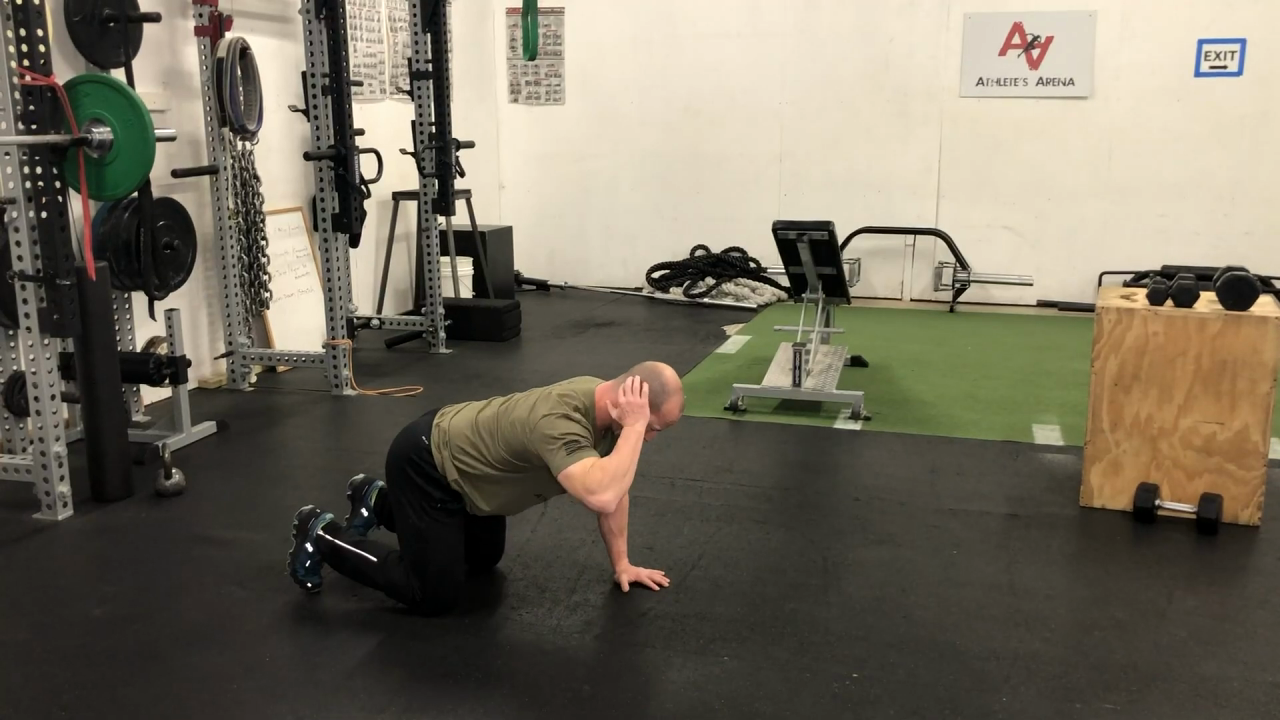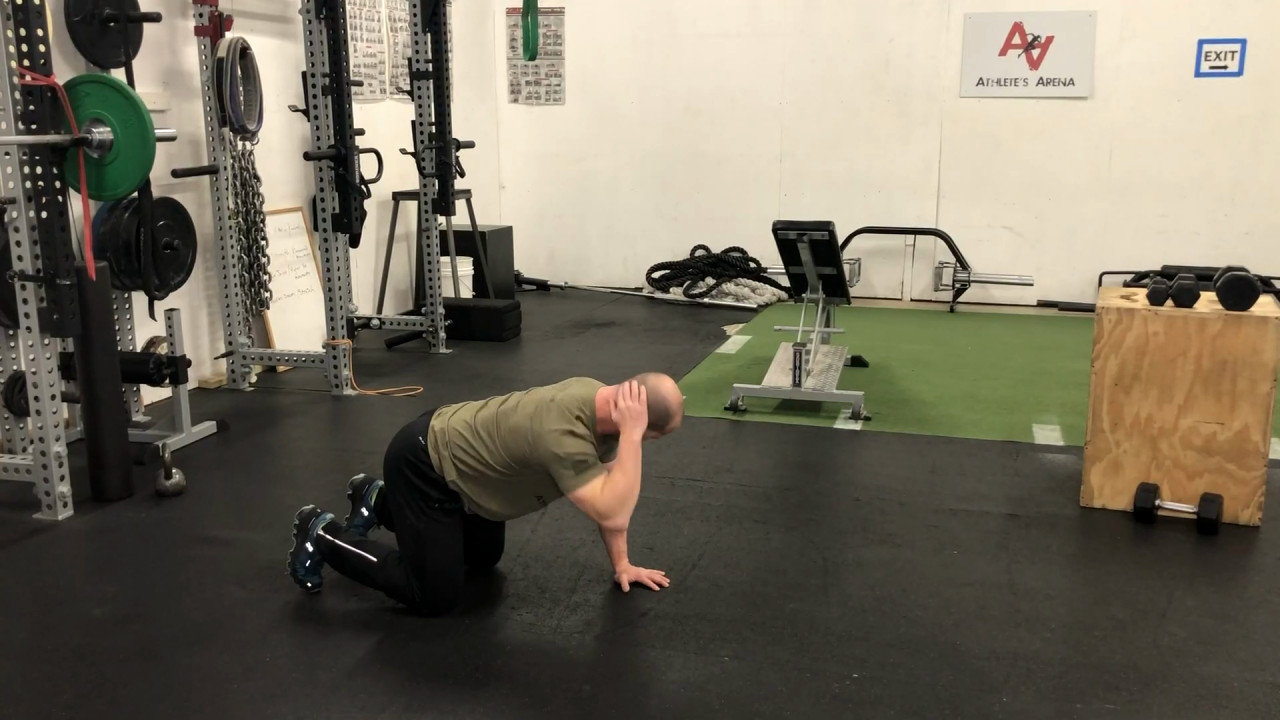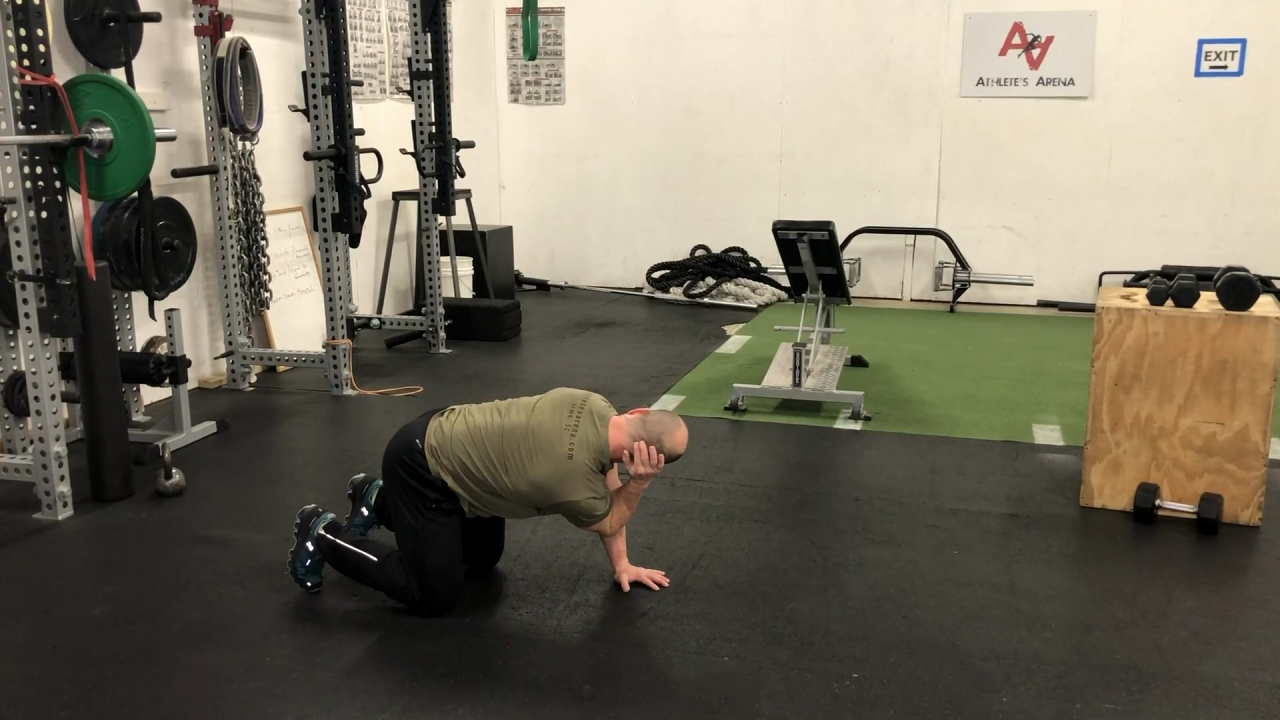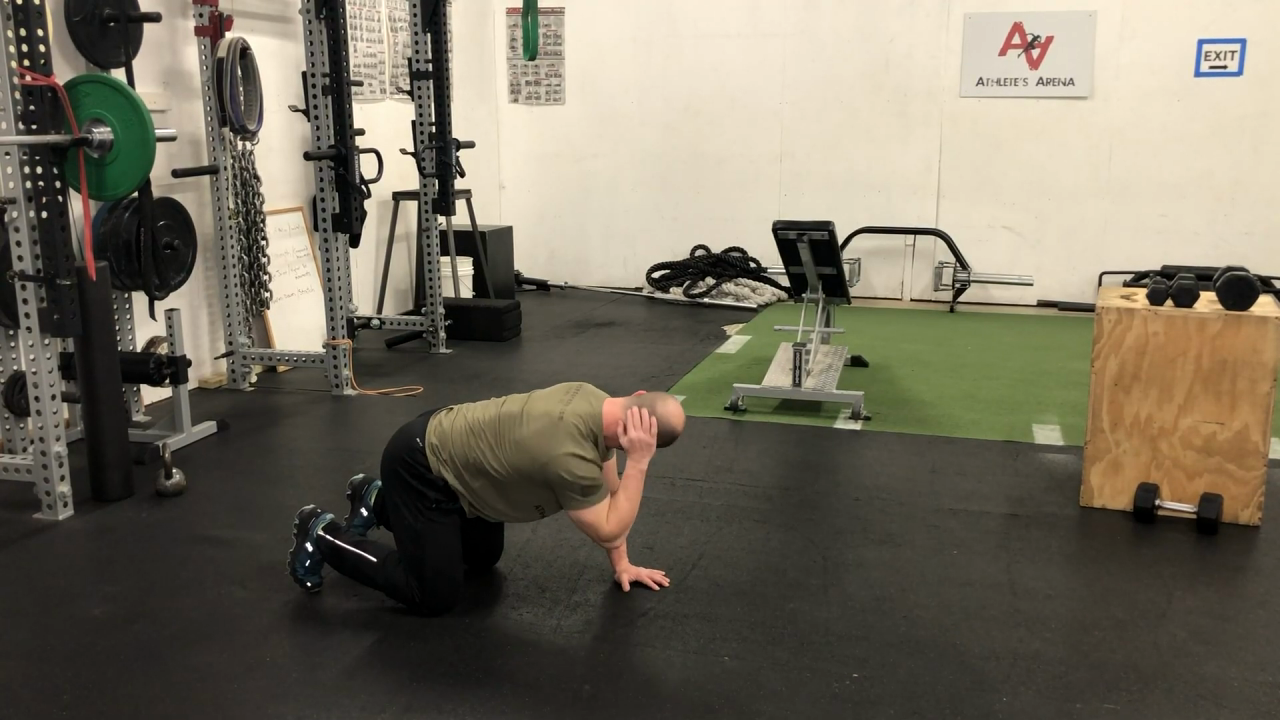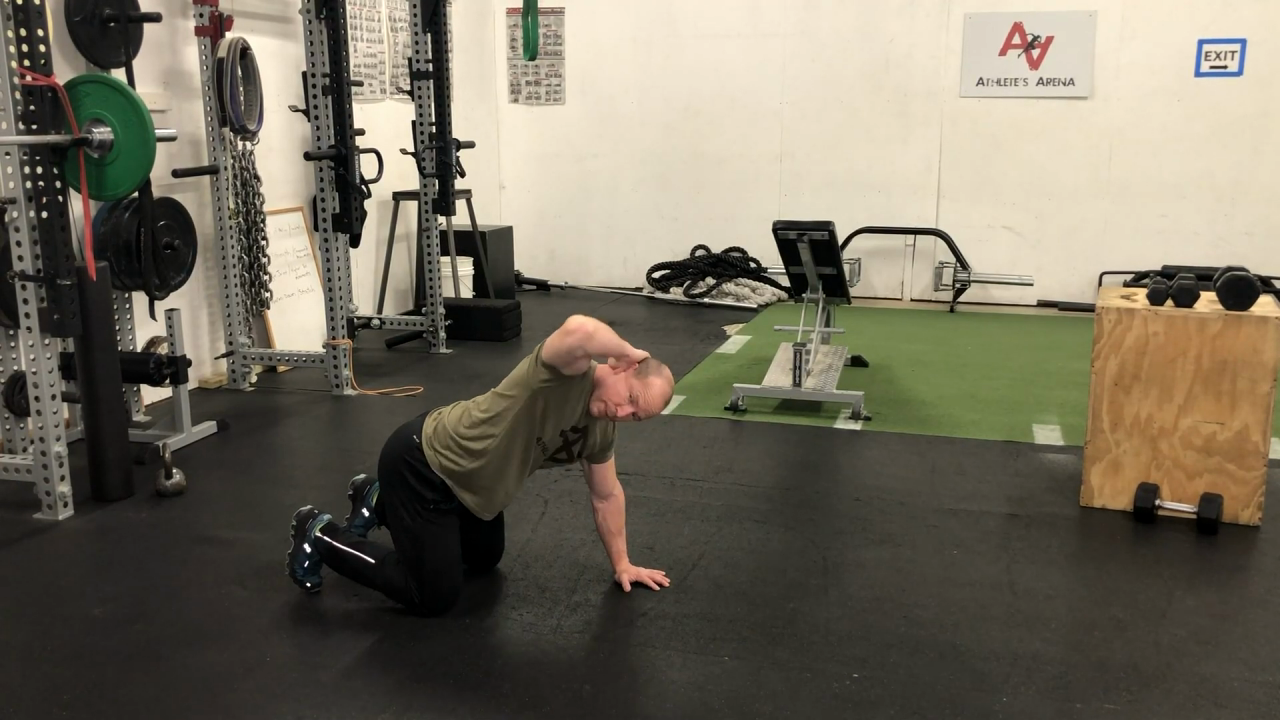
dt=1s
person 1, frame 1
left shoulder: (603, 404)
right shoulder: (561, 422)
left elbow: (613, 489)
right elbow: (602, 497)
left wrist: (621, 563)
right wrist: (634, 425)
left hip: (460, 451)
right hip: (425, 463)
left knee: (483, 559)
right knee: (434, 595)
left ankle: (379, 501)
right ankle: (324, 538)
person 1, frame 2
left shoulder: (600, 401)
right shoulder: (563, 433)
left elbow: (611, 493)
right elbow: (614, 516)
left wrist: (622, 563)
right wrist: (632, 433)
left hip: (455, 450)
right hip: (422, 463)
left knee: (483, 558)
right knee: (434, 595)
left ankle: (379, 501)
right ankle: (323, 537)
person 1, frame 3
left shoulder: (597, 409)
right shoulder: (574, 481)
left elbow: (609, 494)
right elbow: (609, 523)
left wrist: (621, 564)
right wrist: (640, 484)
left hip: (445, 436)
right hip: (420, 466)
left knee: (484, 557)
right knee: (434, 596)
left ankle: (378, 500)
right ankle: (325, 537)
person 1, frame 4
left shoulder: (595, 401)
right shoulder: (570, 451)
left elbow: (610, 490)
right elbow: (609, 532)
left wrist: (622, 565)
right wrist: (640, 461)
left hip: (449, 444)
right hip: (420, 464)
left knee: (483, 558)
right knee: (434, 595)
left ankle: (378, 500)
right ankle: (324, 537)
person 1, frame 5
left shoulder: (600, 426)
right shoulder: (566, 375)
left elbow: (606, 495)
right elbow: (578, 330)
left wrist: (622, 564)
right wrist: (628, 351)
left hip: (462, 475)
right hip: (419, 463)
left knee: (484, 558)
right knee: (434, 596)
left ankle: (378, 502)
right ankle: (322, 537)
